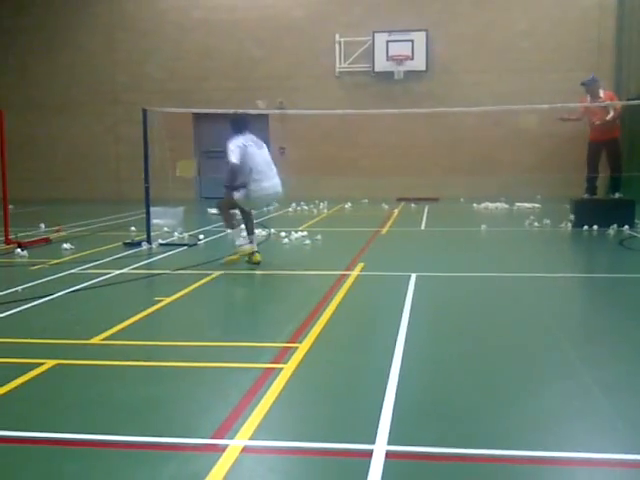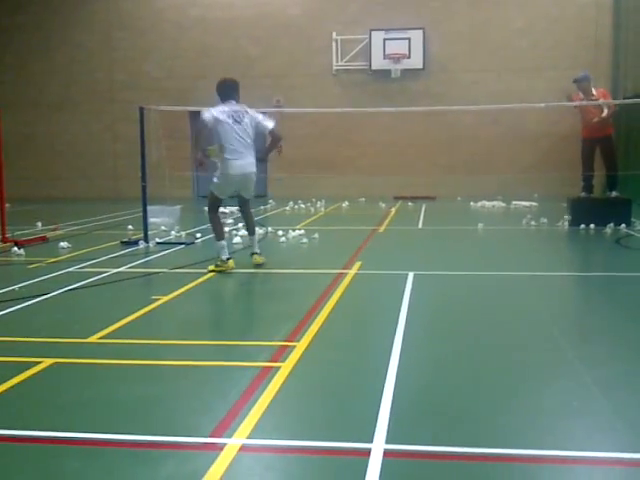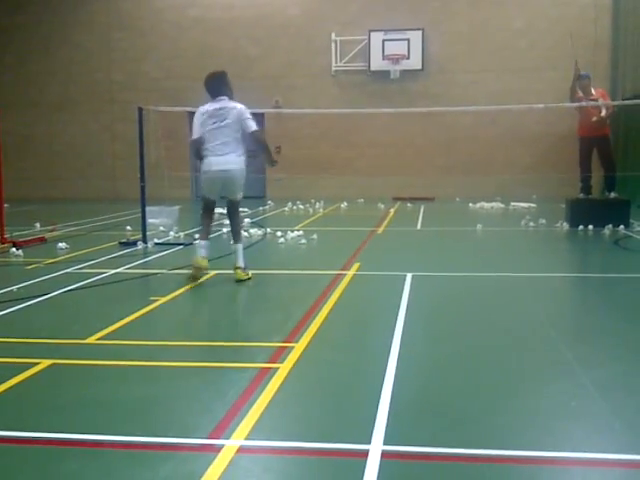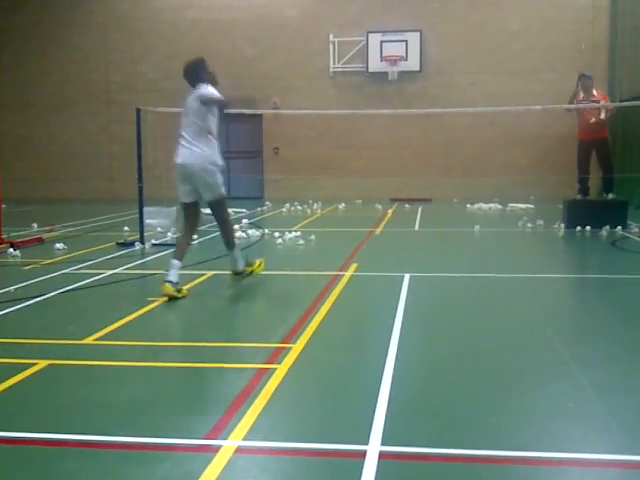
dt=0.2s
person 1, frame 1
left shoulder: (235, 143)
right shoulder: (259, 142)
left elbow: (234, 169)
left wrist: (228, 189)
right wrist: (240, 184)
left hip: (259, 191)
right hip: (275, 189)
left knee: (223, 205)
right knee: (244, 206)
left ankle: (243, 247)
right ankle: (253, 251)
person 1, frame 2
left shoulder: (213, 113)
right shoulder: (251, 114)
left elbow: (206, 120)
right elbow: (276, 135)
left wrist: (205, 150)
right wrist: (264, 155)
left hip: (228, 171)
right hip: (249, 170)
left knee: (213, 210)
right knee: (245, 209)
left ankle: (225, 258)
right ankle: (256, 253)
person 1, frame 3
left shoulder: (202, 113)
right shoulder: (239, 109)
left elbow: (195, 146)
right elbow: (257, 139)
right wrist: (269, 157)
left hip: (211, 169)
right hip: (235, 168)
left knee: (207, 214)
right knee: (234, 216)
left ankle: (201, 257)
right ankle: (240, 266)
person 1, frame 4
left shoulder: (193, 99)
right shoulder: (206, 91)
right elbow: (214, 100)
left hip: (183, 162)
right hip: (204, 162)
left knee: (190, 224)
right knee: (222, 217)
left ankle: (171, 281)
right ankle: (239, 267)
person 2, frame 1
left shoulder: (610, 95)
right shoulder: (586, 101)
left elbow: (617, 112)
right elbow: (579, 117)
left wrist: (606, 121)
right wrist: (566, 118)
left hip: (611, 136)
right hip: (595, 137)
left knee: (615, 165)
right knee: (591, 166)
left ankle: (616, 191)
right ankle: (590, 192)
person 2, frame 2
left shoulder: (602, 93)
right shoulder: (578, 97)
left elbow: (612, 109)
right elbow: (573, 102)
left wrist: (604, 118)
right wrist: (570, 98)
left hip: (605, 133)
right hip: (588, 135)
left knee: (610, 163)
right knee: (587, 164)
left ankle: (612, 190)
right ankle: (586, 191)
person 2, frame 3
left shoulder: (601, 93)
right shoulder: (578, 97)
left elbow: (610, 109)
right elbow: (572, 97)
left wrist: (603, 118)
right wrist: (575, 77)
left hip: (602, 133)
right hip: (585, 135)
left knee: (608, 163)
right knee: (584, 165)
left ankle: (611, 191)
right ankle: (585, 192)
person 2, frame 4
left shoulder: (601, 95)
right shoulder: (577, 99)
left elbow: (610, 111)
left wrist: (603, 119)
right wrist: (576, 88)
left hip: (601, 136)
right hip: (584, 138)
left knee: (607, 165)
right knee: (582, 167)
left ankle: (609, 192)
right ankle: (582, 193)
